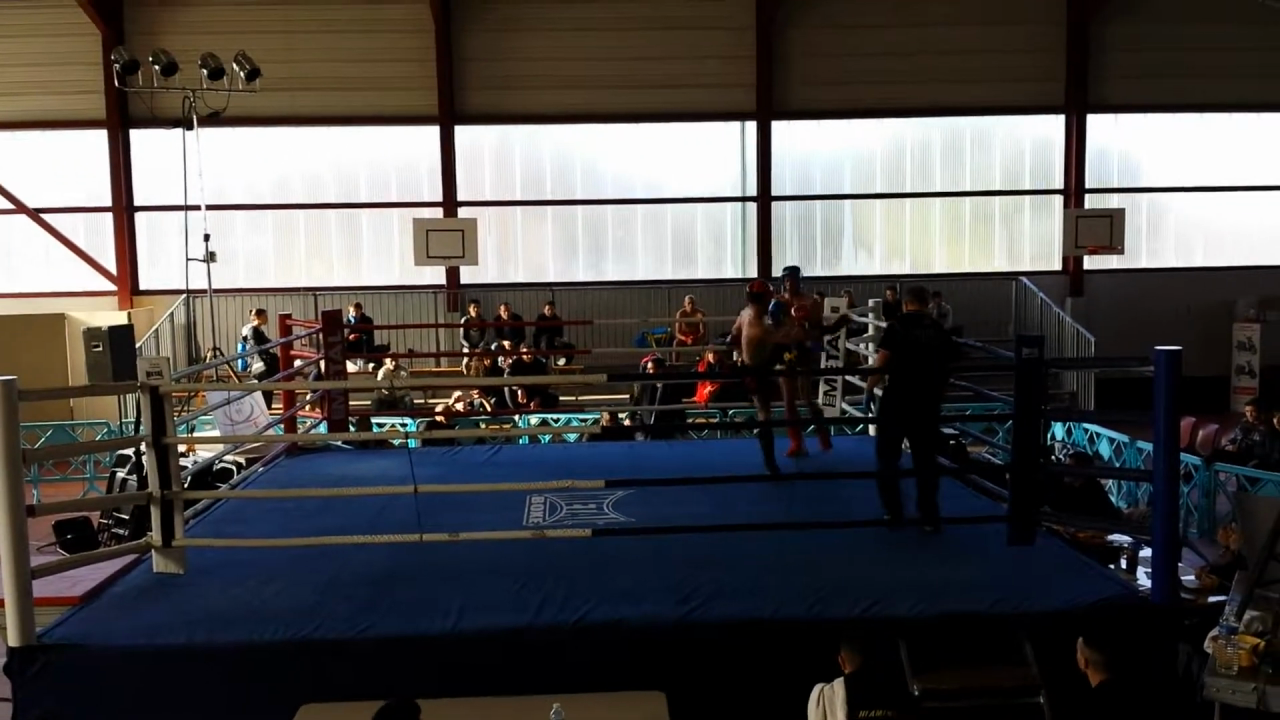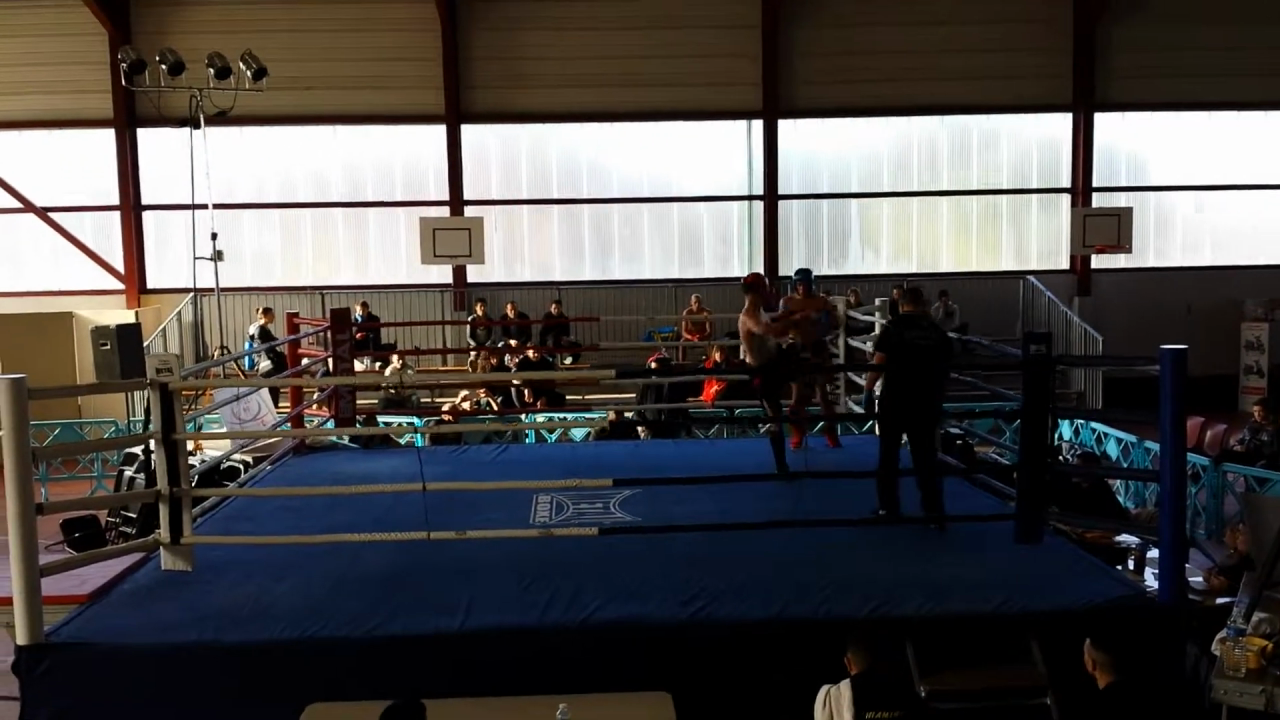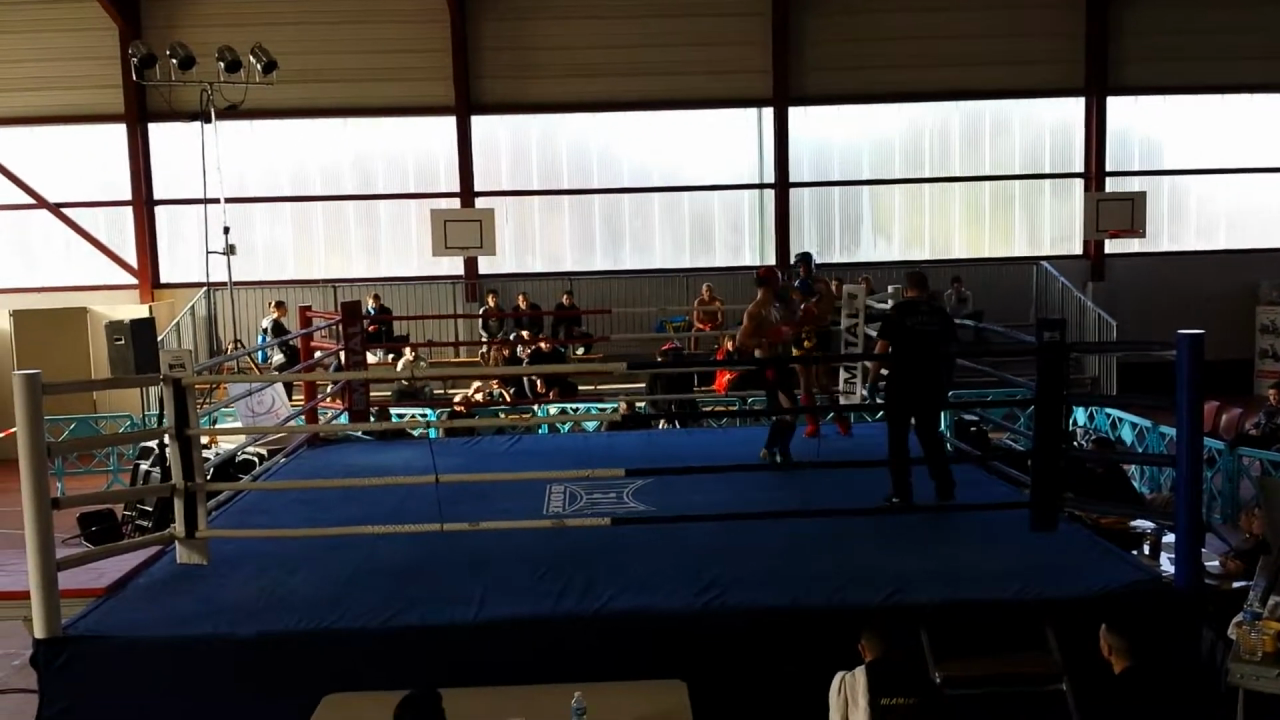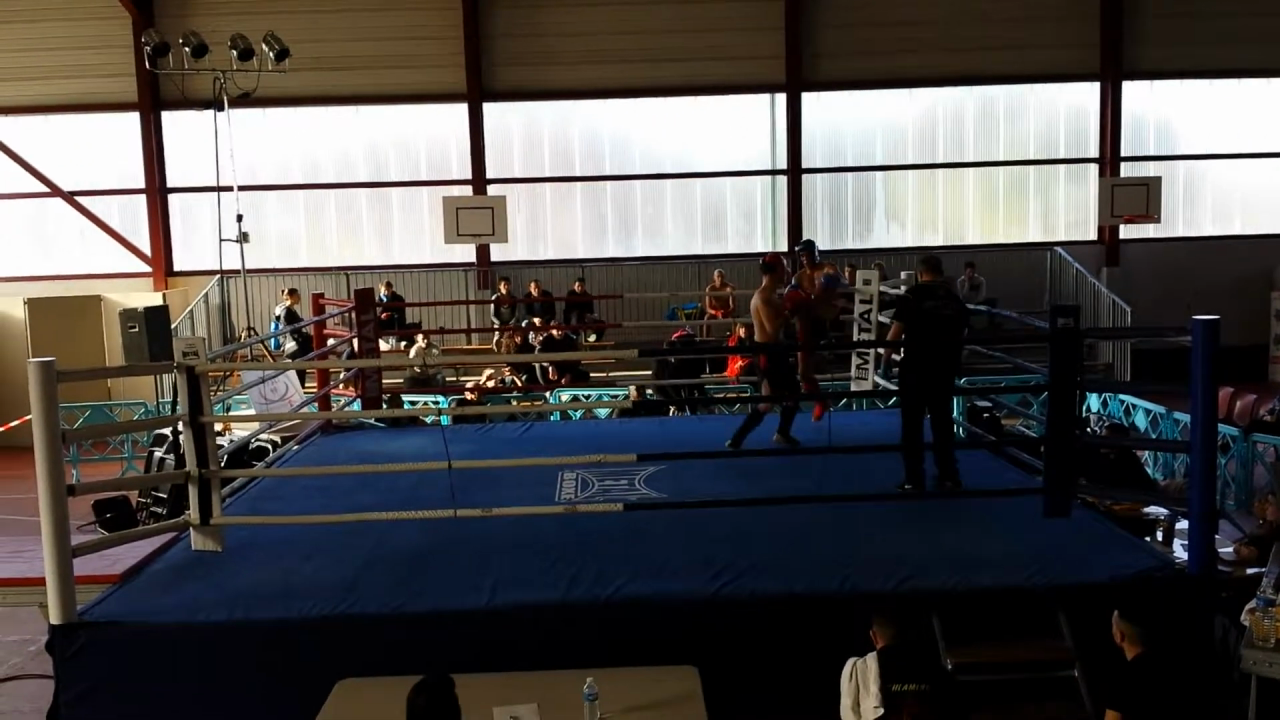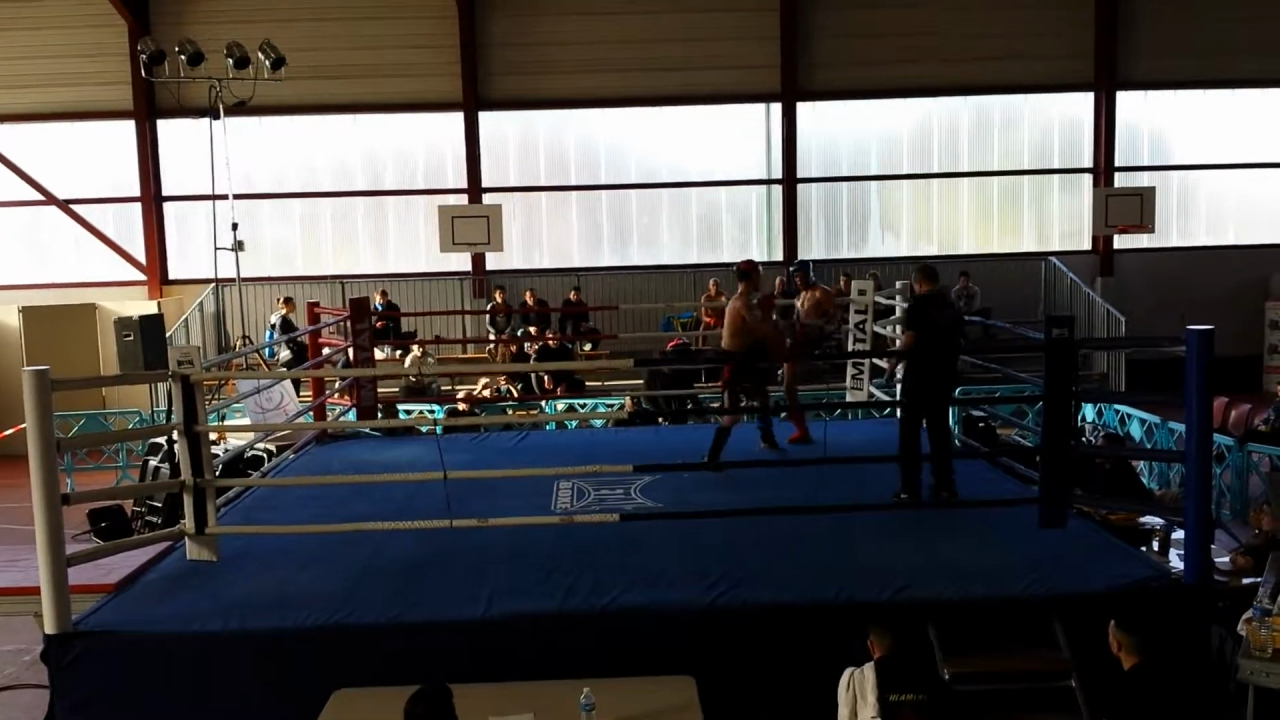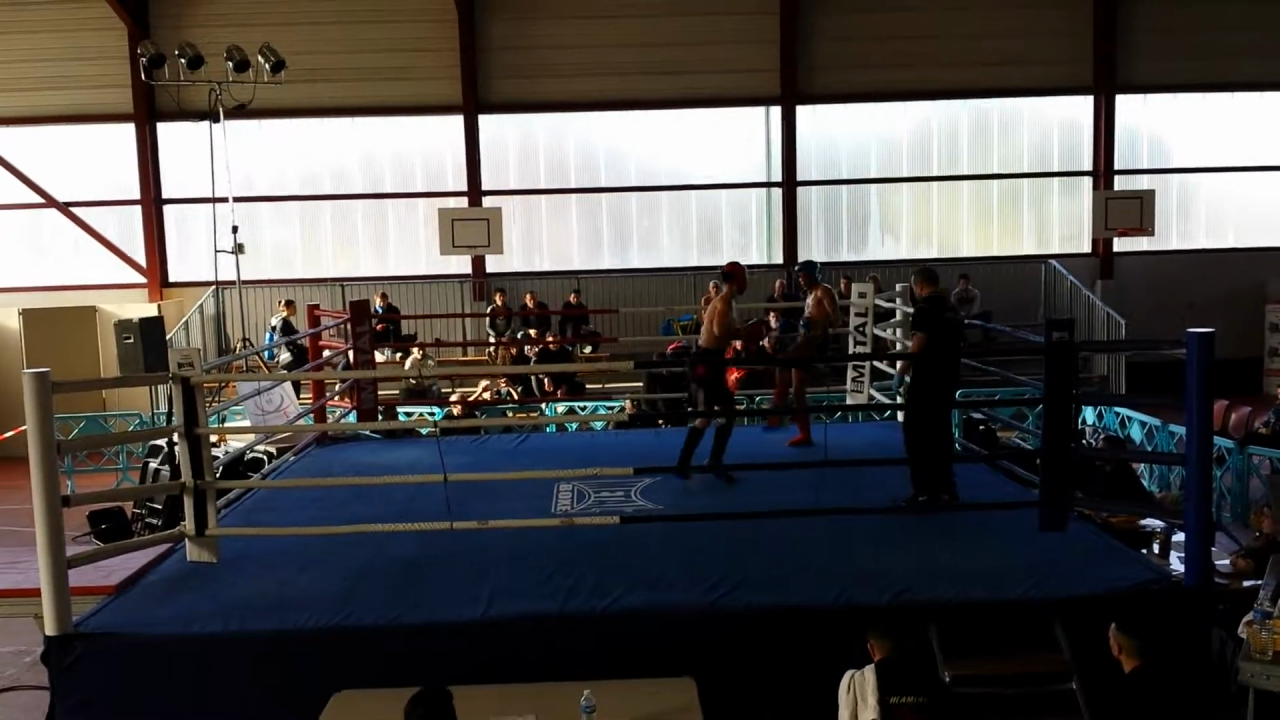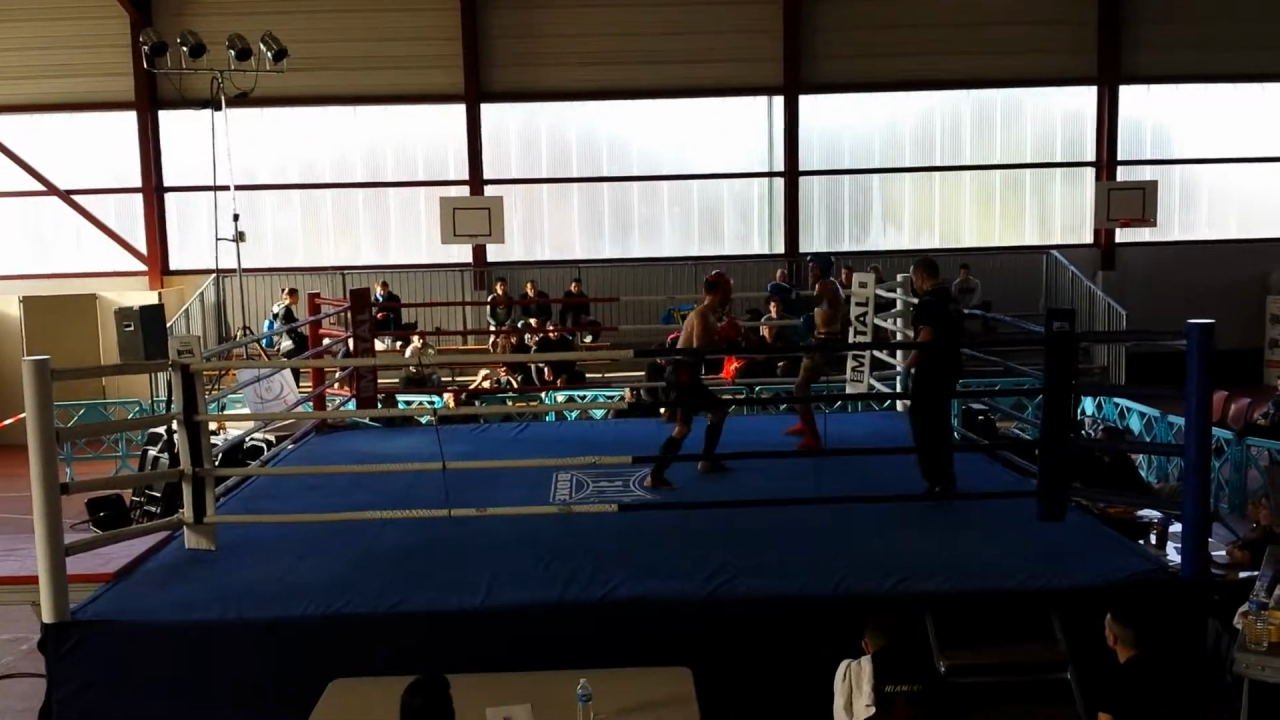
dt=0.2s
person 1, frame 1
left shoulder: (897, 326)
right shoulder: (941, 331)
left elbow: (881, 363)
right elbow: (947, 366)
left wrist: (869, 390)
right wrist: (937, 393)
left hip: (897, 400)
right hip: (929, 401)
left knee: (888, 454)
right knee: (926, 458)
left ankle: (893, 511)
right ankle: (929, 516)
person 1, frame 2
left shoulder: (893, 327)
right shoulder: (938, 331)
left elbow: (878, 365)
right elbow: (945, 367)
left wrist: (867, 391)
right wrist: (938, 396)
left hip: (895, 399)
right hip: (927, 401)
left knee: (889, 454)
right knee: (926, 456)
left ankle: (889, 507)
right ankle: (934, 511)
person 1, frame 3
left shoulder: (896, 313)
right shoulder: (942, 315)
left elbow: (881, 351)
right elbow: (949, 352)
left wrist: (872, 381)
right wrist: (946, 383)
left hip: (900, 384)
right hip: (932, 385)
left knee: (898, 439)
right knee: (931, 436)
left ankle: (901, 495)
right ankle: (945, 489)
person 1, frame 4
left shoulder: (912, 296)
right shoulder: (955, 300)
left elbow: (895, 334)
right elbow: (961, 336)
left wrist: (884, 362)
right wrist: (955, 365)
left hip: (915, 368)
right hip: (945, 369)
left knee: (912, 424)
right knee: (943, 421)
left ankle: (914, 481)
right ankle: (949, 476)
person 1, frame 5
left shoulder: (919, 305)
right shoulder: (952, 308)
left elbow: (907, 343)
right elbow: (957, 342)
left wrist: (891, 369)
left hip: (919, 376)
right hip: (945, 376)
left knee: (910, 432)
right knee: (940, 429)
left ankle: (910, 489)
right ankle: (945, 486)
person 1, frame 6
left shoulder: (925, 308)
right shoulder: (951, 310)
left elbow: (917, 346)
left wrist: (900, 373)
left hip: (926, 378)
right hip: (948, 378)
left knee: (915, 432)
right knee: (941, 432)
left ankle: (925, 491)
right ankle: (945, 488)
person 1, frame 7
left shoulder: (929, 301)
right shoulder: (950, 300)
left elbow: (925, 339)
left wrist: (907, 366)
left hip: (931, 371)
right hip: (949, 369)
left knee: (923, 424)
right knee: (941, 423)
left ankle: (939, 483)
right ankle: (945, 479)
person 2, frame 1
left shoulder: (747, 312)
right shoulder: (757, 327)
left elbow: (734, 338)
right elbow: (786, 338)
left hip: (766, 356)
right hip: (756, 371)
right knee: (765, 415)
right ankle: (771, 466)
person 2, frame 2
left shoulder: (757, 311)
right shoulder: (749, 316)
right elbow: (767, 330)
left wrist: (787, 323)
right wrist: (792, 322)
left hip: (775, 361)
right hip: (763, 372)
right knee: (776, 419)
right ankle: (781, 468)
person 2, frame 3
left shoulder: (774, 306)
right shoulder: (754, 312)
left elbow: (787, 323)
right elbow: (741, 343)
right wrist: (768, 341)
left hip: (779, 362)
right hip: (769, 367)
left knee: (782, 410)
right knee: (791, 412)
left ankle: (769, 449)
right ankle: (783, 455)
person 2, frame 4
left shoulder: (771, 295)
right shoulder: (764, 298)
right elbow: (773, 330)
right wrist: (788, 309)
left hip: (776, 349)
right hip: (767, 353)
left knee: (792, 394)
right knee: (765, 403)
left ankle: (783, 434)
right ankle: (735, 441)
person 2, frame 5
left shoulder: (743, 301)
right shoulder: (743, 303)
left elbow: (754, 331)
right elbow: (767, 331)
right wrist: (767, 314)
left hip: (745, 358)
right hip: (734, 361)
left knee: (762, 399)
right knee: (731, 416)
left ankle: (767, 439)
right ankle: (711, 459)
person 2, frame 6
left shoulder: (724, 301)
right shoulder: (725, 302)
right elbow: (720, 331)
right wrist: (740, 332)
left hip: (712, 361)
right hip: (706, 362)
left knee: (728, 412)
right knee: (705, 417)
left ankle: (715, 462)
right ankle: (682, 466)
person 2, frame 7
left shoulder: (710, 313)
right shoulder: (702, 314)
right elbow: (699, 346)
right wrist: (721, 336)
left hip: (688, 372)
right hip: (683, 372)
left knee: (719, 410)
right knee: (683, 427)
left ankle: (707, 460)
right ankle: (655, 476)
person 3, frame 1
left shoulder: (811, 301)
right shoulder: (778, 301)
left elbow: (819, 328)
right elbow: (774, 324)
right wrist: (775, 315)
left hip: (806, 350)
right hip: (786, 351)
left knee: (807, 398)
right knee: (789, 400)
left ankle: (823, 435)
right ankle: (797, 443)
person 3, frame 2
left shoulder: (822, 302)
right shoulder: (787, 302)
left elbow: (832, 325)
left hip: (818, 350)
right hip: (797, 350)
left knee: (822, 395)
right knee: (798, 395)
left ankle: (831, 434)
right ankle: (798, 434)
person 3, frame 3
left shoulder: (822, 284)
right shoulder: (795, 286)
left elbow: (830, 307)
left wrist: (814, 292)
left hip: (822, 335)
right hip: (802, 337)
left knee: (823, 383)
right knee: (806, 385)
left ankle: (841, 420)
right ankle: (813, 423)
person 3, frame 4
left shoulder: (828, 269)
right shoulder: (799, 275)
left elbow: (839, 281)
right elbow: (791, 296)
left wrist: (832, 281)
left hip: (822, 317)
right hip: (806, 320)
right knee: (805, 371)
right ankle: (820, 403)
person 3, frame 5
left shoulder: (822, 293)
right shoulder: (800, 297)
left elbow: (835, 319)
left wrist: (828, 333)
left hip: (813, 338)
right hip: (800, 339)
right knee: (789, 387)
right ankle: (802, 431)
person 3, frame 6
left shoulder: (824, 291)
right shoulder: (811, 295)
left elbow: (835, 319)
left wrist: (814, 322)
left hip: (815, 340)
right hip: (808, 340)
left knee: (783, 367)
right knee: (798, 391)
left ankle: (777, 415)
right ankle: (805, 434)
person 3, frame 7
left shoulder: (824, 285)
right shoulder: (831, 286)
left elbow: (814, 302)
right wrist: (810, 321)
left hip: (826, 343)
right hip: (825, 341)
left knee: (801, 388)
right knee: (802, 386)
left ankle: (812, 436)
right ankle: (805, 424)
